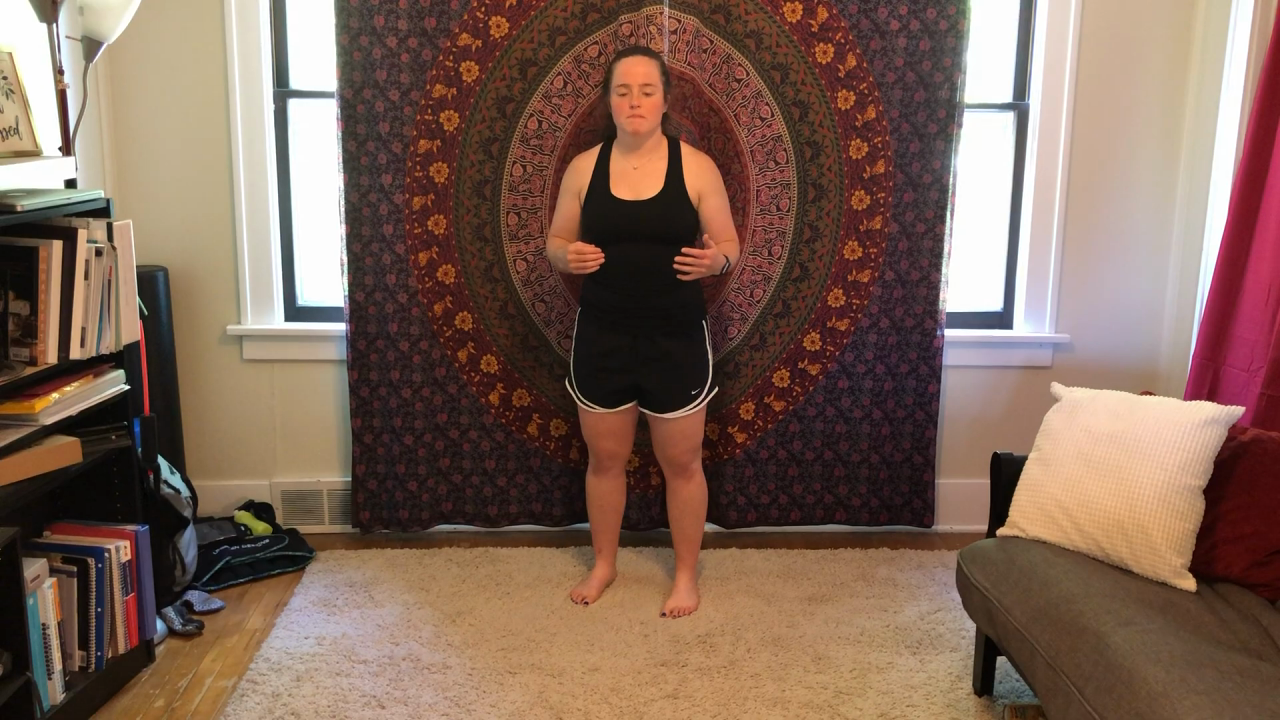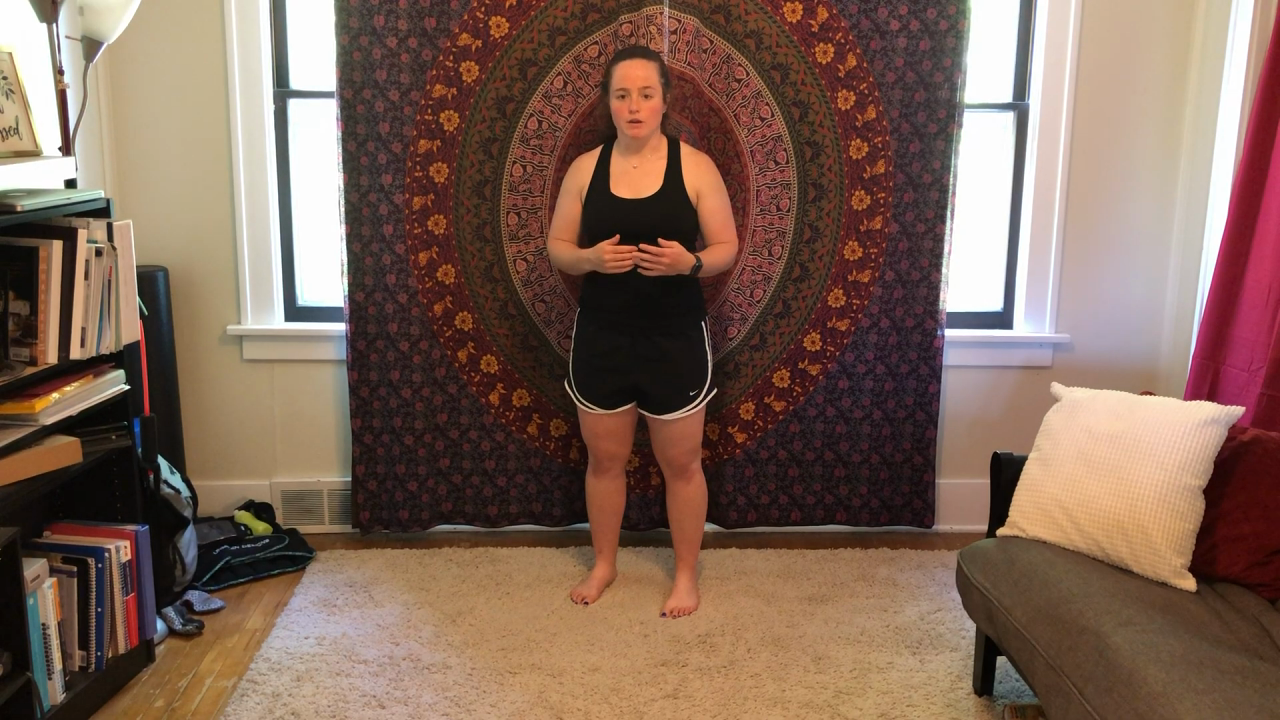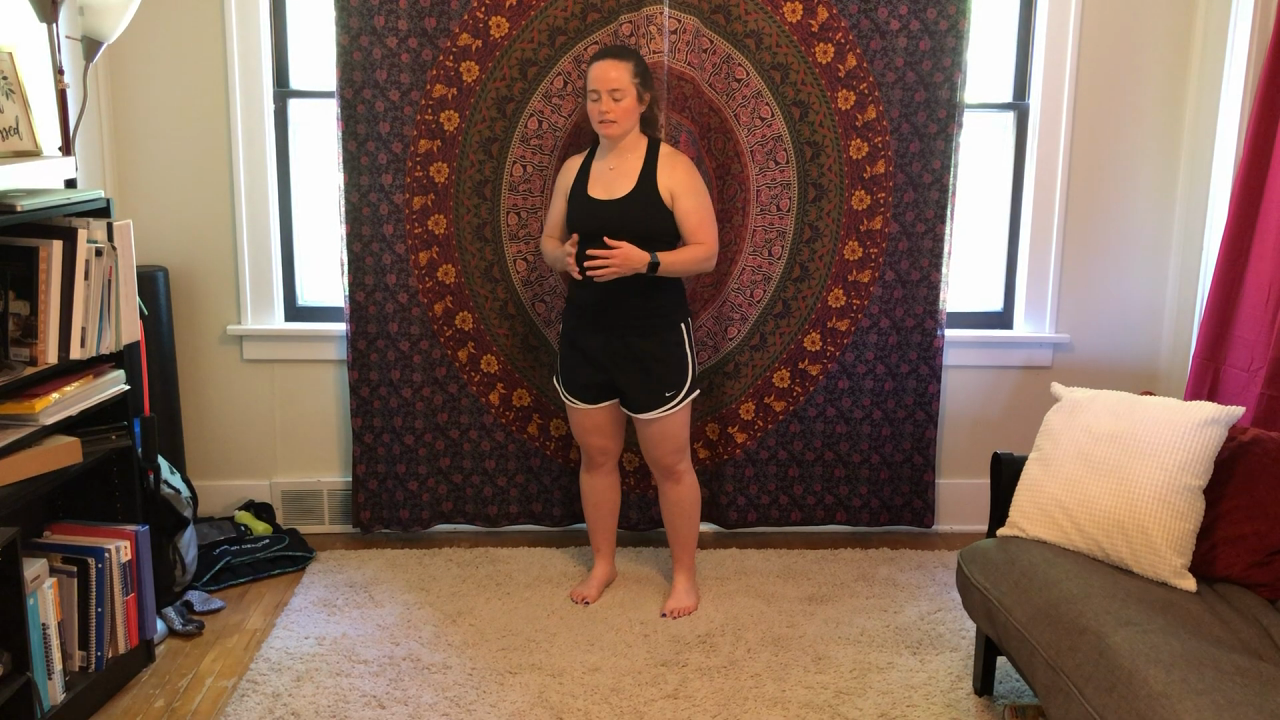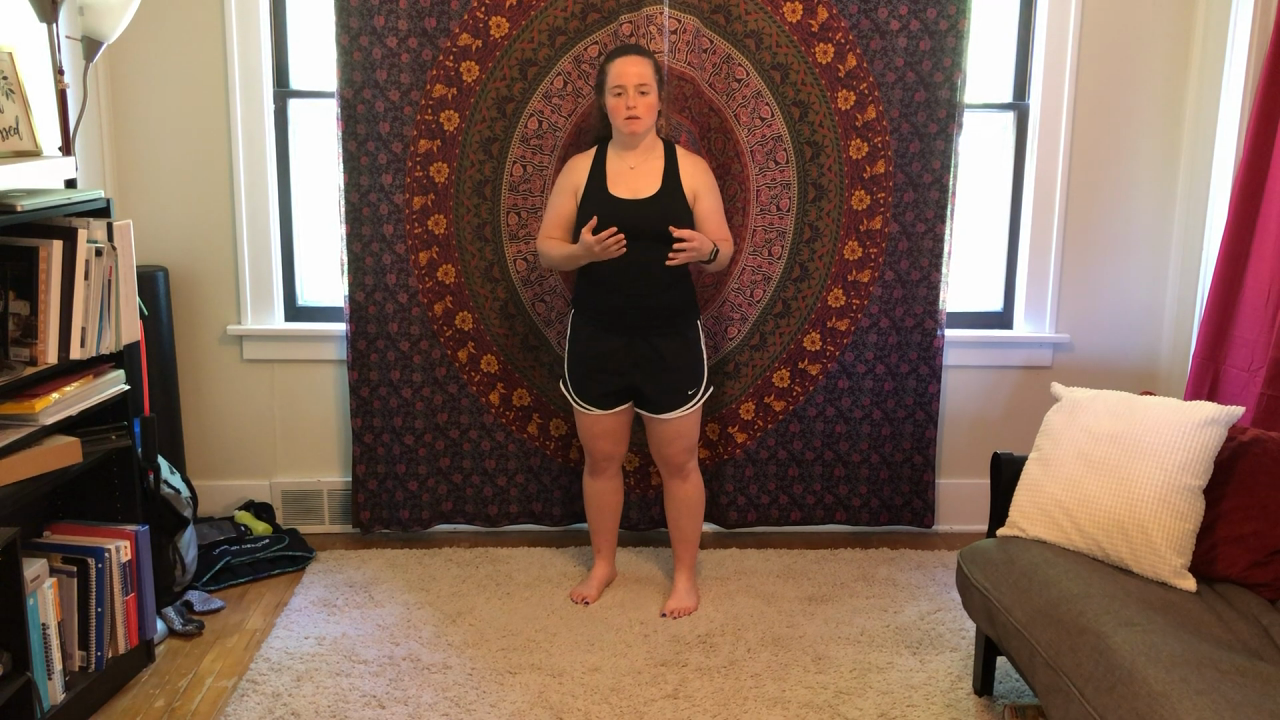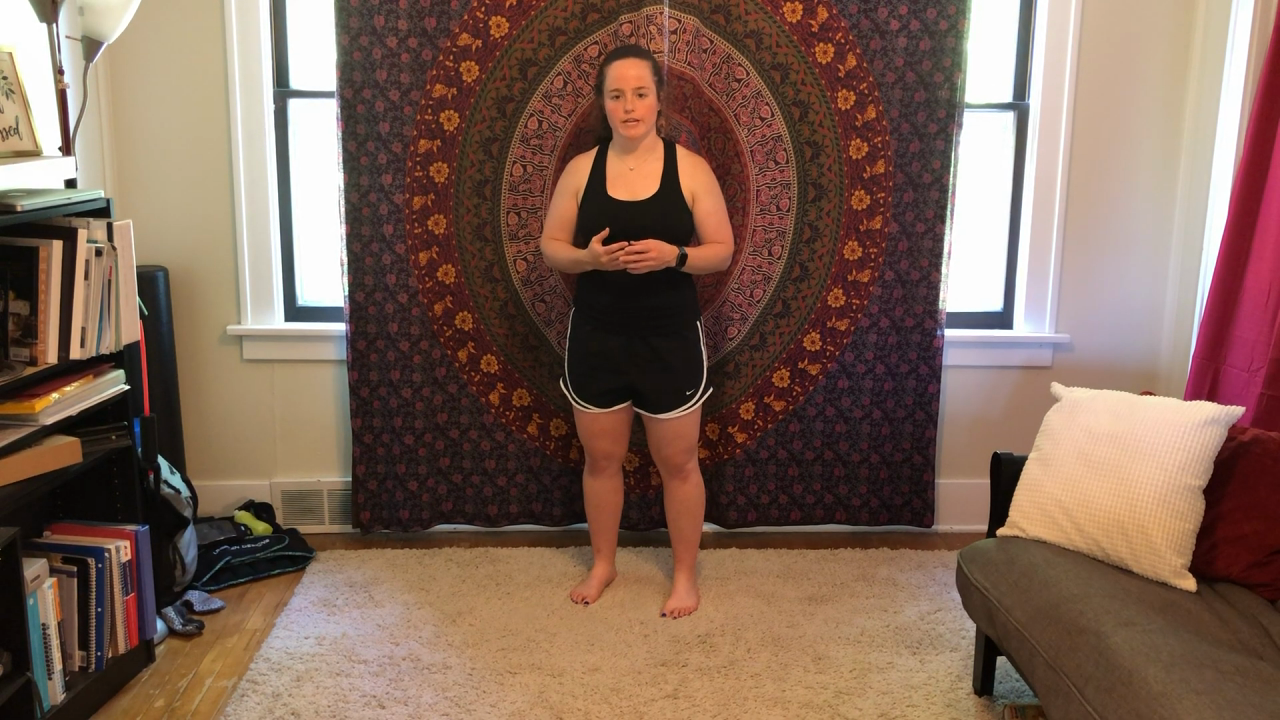
dt=1s
person 1, frame 1
left shoulder: (696, 167)
right shoulder: (584, 167)
left elbow: (728, 244)
right elbow: (556, 241)
left wrist: (717, 261)
right wrist: (568, 257)
left hip: (676, 337)
right hip: (602, 336)
left knee: (682, 463)
right knee: (604, 459)
left ankle: (686, 574)
right ankle: (603, 564)
person 1, frame 2
left shoulder: (696, 167)
right shoulder: (586, 168)
left elbow: (727, 247)
right elbow: (557, 246)
left wrist: (689, 263)
right wrist: (590, 258)
left hip: (675, 336)
right hip: (601, 335)
left knee: (681, 464)
right knee: (604, 459)
left ankle: (686, 575)
right ankle: (603, 564)
person 1, frame 3
left shoulder: (673, 167)
right shoulder: (574, 168)
left elbow: (706, 252)
right elbow: (549, 240)
left wrist: (643, 261)
right wrist: (561, 256)
left hip: (656, 336)
right hip: (585, 335)
left knee: (670, 463)
right knee: (596, 455)
left ankle: (684, 574)
right ankle: (602, 563)
person 1, frame 4
left shoulder: (690, 168)
right shoulder: (580, 168)
left elbow: (724, 248)
right elbow: (546, 248)
left wrist: (706, 250)
right wrist: (582, 251)
left hip: (671, 337)
right hip: (596, 337)
left knee: (678, 462)
right knee: (601, 459)
left ankle: (685, 573)
right ankle: (602, 563)
person 1, frame 5
left shoulder: (690, 168)
right shoulder: (581, 169)
left elbow: (722, 250)
right elbow: (551, 246)
left wrist: (673, 255)
right wrist: (588, 258)
left hip: (671, 337)
right hip: (597, 337)
left knee: (678, 463)
right knee: (601, 459)
left ankle: (685, 574)
right ankle: (602, 564)
